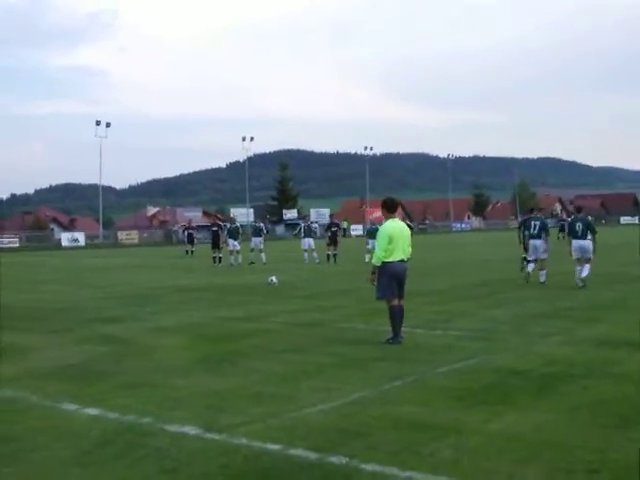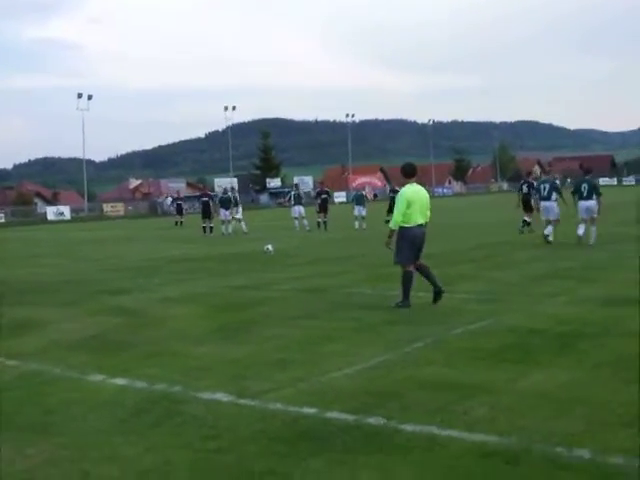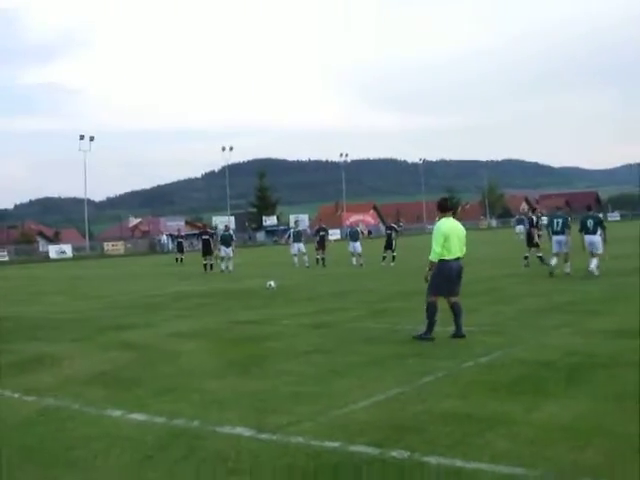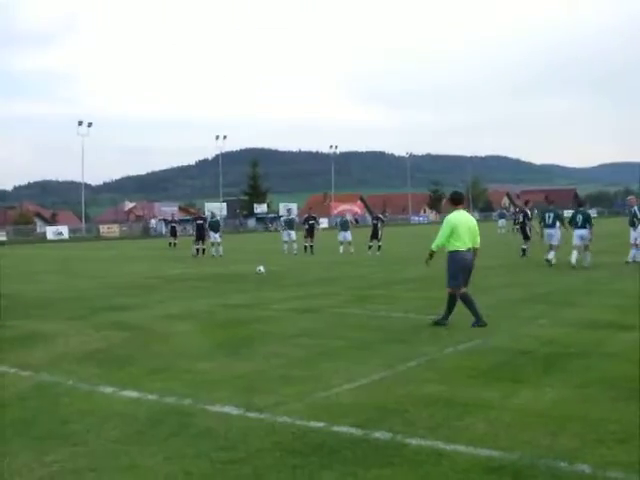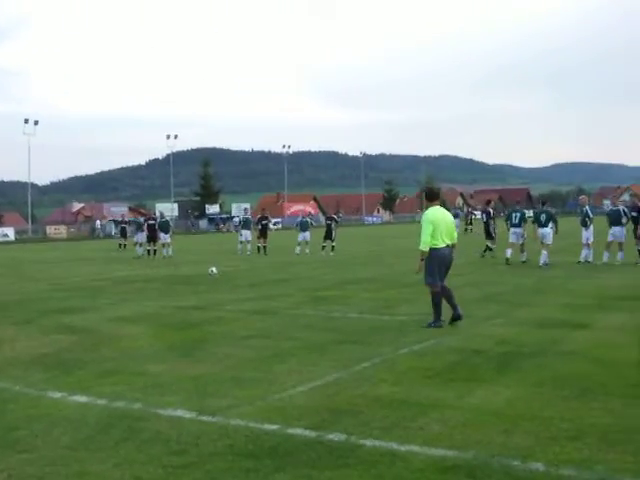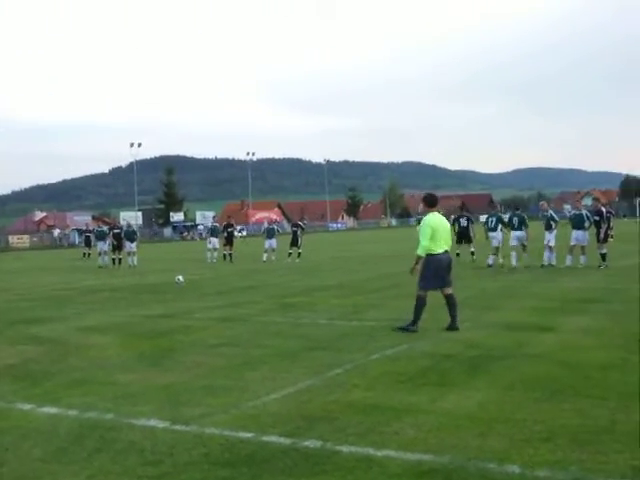
dt=0.5s
person 1, frame 1
left shoulder: (385, 228)
right shoulder: (404, 227)
left elbow: (379, 253)
right elbow: (409, 249)
left wrist: (373, 272)
left hip: (388, 266)
right hip: (402, 265)
left knee: (392, 301)
right knee: (399, 300)
left ankle: (396, 336)
right ankle: (398, 333)
person 1, frame 2
left shoulder: (404, 192)
right shoulder: (424, 192)
left elbow: (397, 217)
right elbow: (427, 214)
left wrist: (390, 236)
left hip: (407, 231)
right hip: (421, 230)
left knee: (407, 266)
right knee: (416, 262)
left ankle: (406, 300)
right ankle: (437, 287)
person 1, frame 3
left shoulder: (440, 226)
right shoulder: (459, 226)
left elbow: (436, 250)
right elbow: (463, 249)
left wrist: (429, 269)
left hip: (443, 264)
right hip: (457, 264)
left knee: (432, 297)
right knee: (453, 298)
left ankle: (428, 332)
right ankle: (459, 330)
person 1, frame 4
left shoulder: (450, 219)
right shoulder: (471, 218)
left elbow: (440, 241)
right elbow: (476, 241)
left wrist: (430, 255)
right wrist: (473, 258)
left hip: (456, 256)
right hip: (468, 255)
left knee: (459, 290)
right knee: (453, 288)
left ankle: (479, 318)
right ankle: (445, 318)
person 1, frame 5
left shoulder: (428, 215)
right shoulder: (447, 214)
left elbow: (425, 240)
right elbow: (454, 237)
left wrist: (422, 259)
right wrist: (450, 253)
left hip: (435, 252)
right hip: (447, 251)
left knee: (434, 286)
right knee: (441, 285)
left ankle: (437, 320)
right ankle: (456, 311)
person 1, frame 6
left shoulder: (427, 220)
right shoulder: (444, 220)
left elbow: (424, 245)
left wrist: (416, 263)
left hip: (433, 258)
right hip: (446, 257)
left knee: (421, 291)
right knee: (447, 290)
left ankle: (413, 324)
right ankle: (454, 322)
